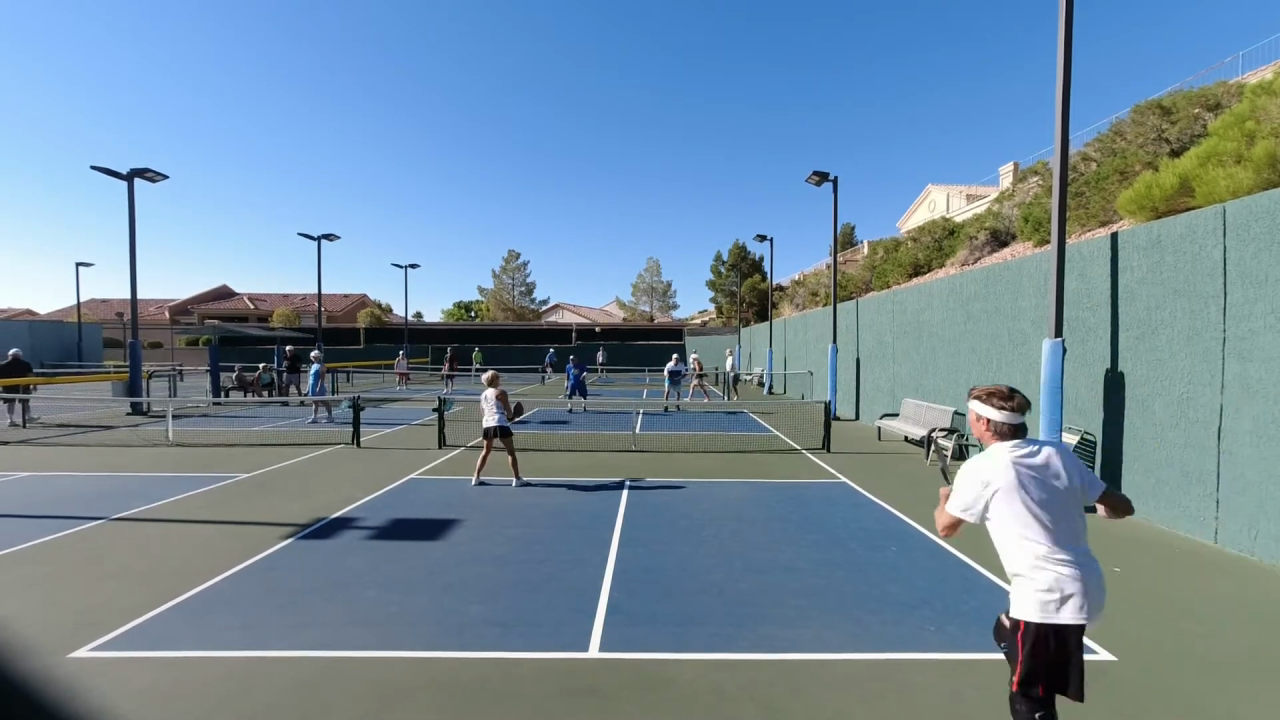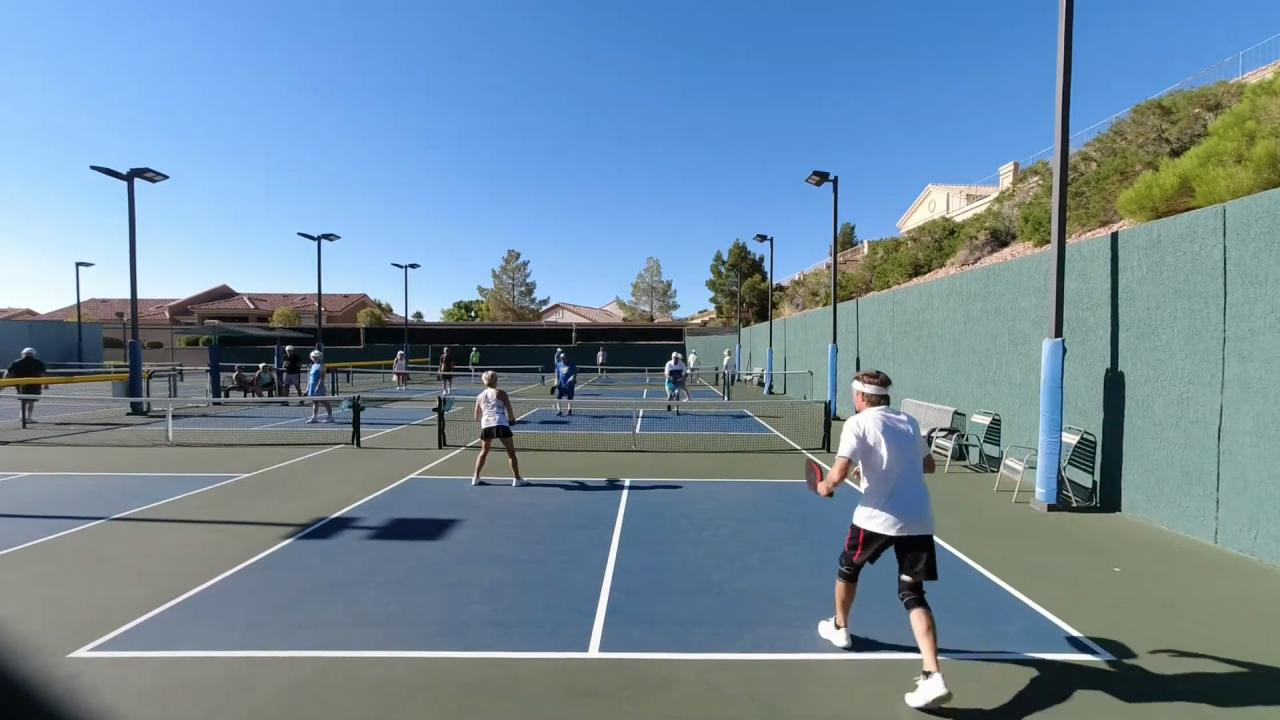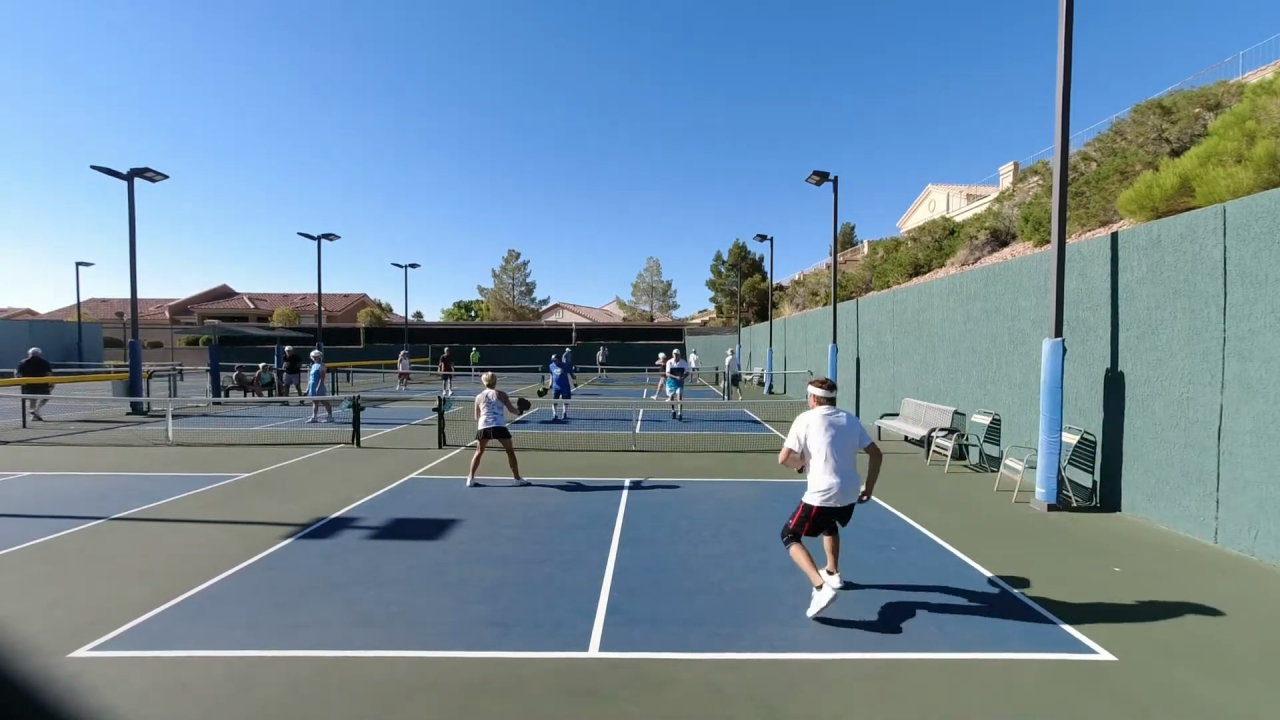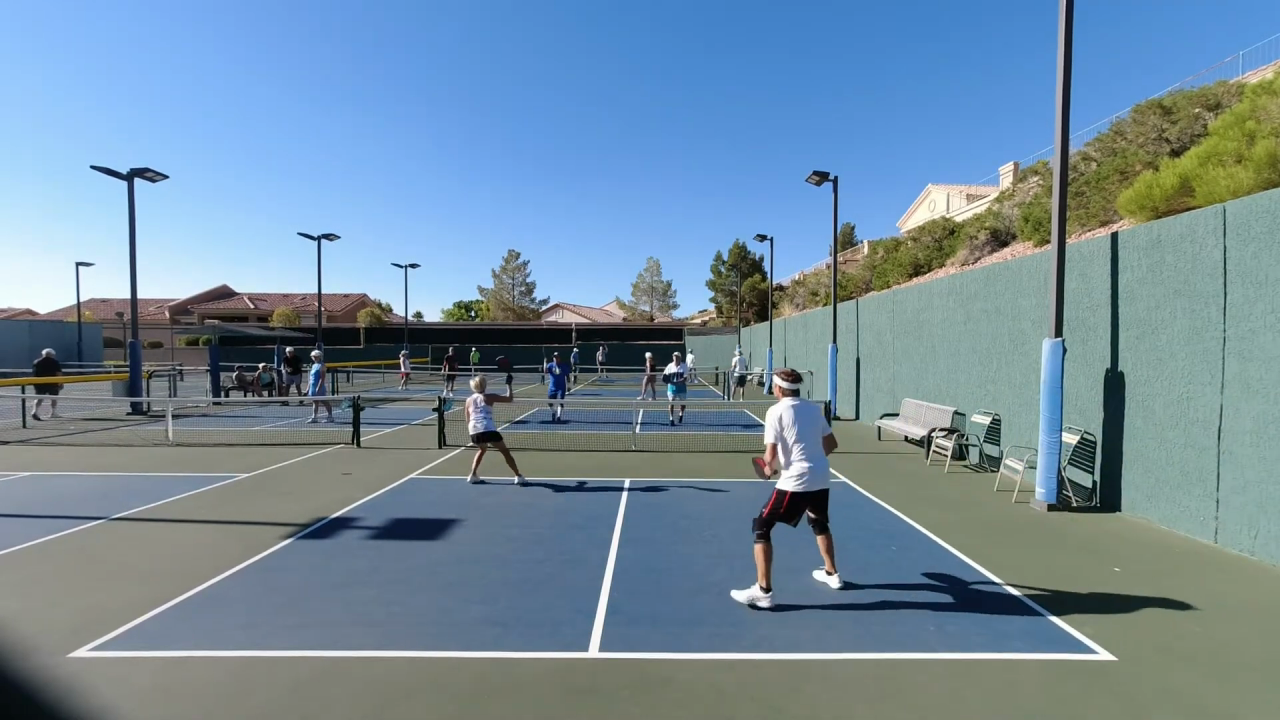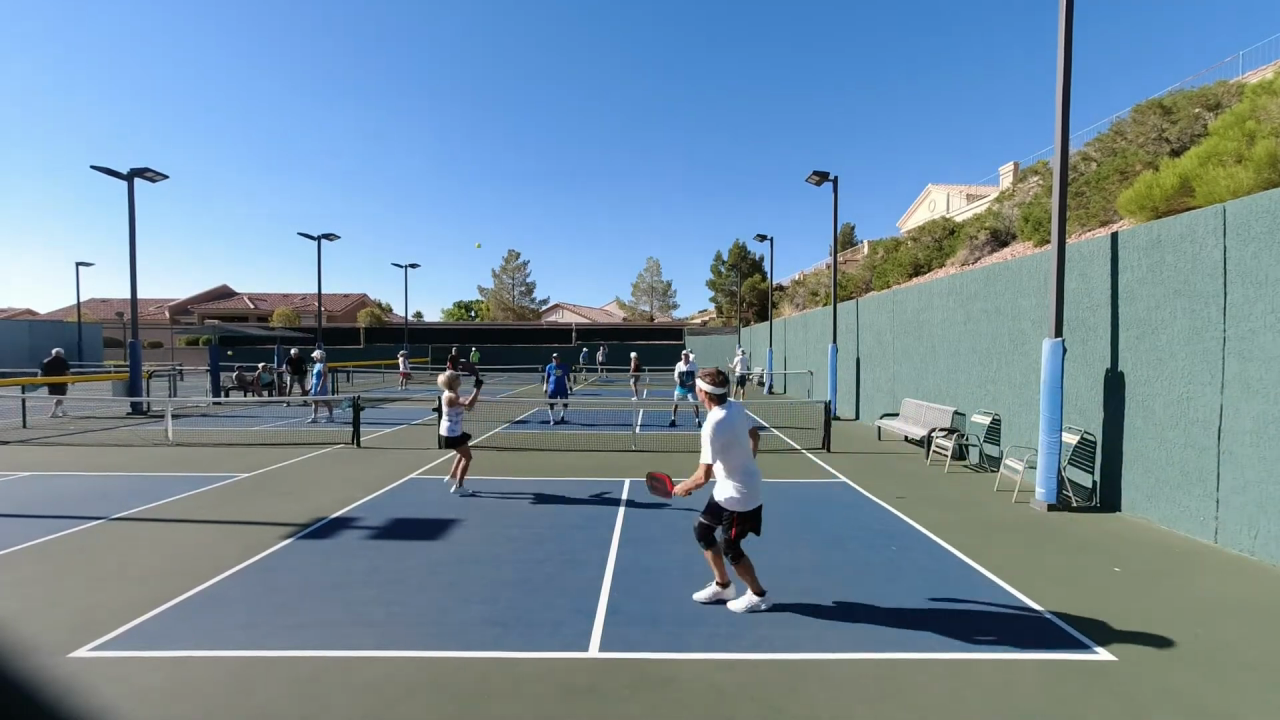
dt=0.5s
person 1, frame 1
left shoulder: (980, 468)
right shoulder: (1059, 455)
left elbow: (945, 527)
right elbow: (1121, 508)
left wrist: (944, 498)
left hip: (1045, 600)
right hip: (1085, 591)
right knee: (1007, 635)
person 1, frame 2
left shoulder: (858, 424)
right shoulder: (909, 423)
left elbow: (838, 474)
right elbow: (928, 464)
left wrist: (824, 486)
left hip: (878, 517)
right hip: (919, 520)
left knee: (848, 568)
right knee: (911, 594)
left ankle: (840, 629)
right ankle: (932, 676)
person 1, frame 3
left shoulder: (806, 419)
right shoulder: (851, 420)
left elbow: (783, 459)
right elbow: (876, 454)
left wrist: (799, 463)
right wrist: (870, 484)
left hip: (822, 493)
right hip: (850, 493)
left knee: (790, 536)
right knee: (828, 525)
left ankle: (820, 586)
right ankle: (832, 573)
person 1, frame 4
left shoulder: (777, 411)
right shoulder: (815, 408)
left elbow: (770, 457)
right elbow: (831, 444)
left wrist: (771, 468)
left hip: (795, 481)
right hip: (820, 479)
left knee: (761, 527)
right knee: (819, 523)
left ankle: (763, 591)
right ankle: (831, 573)
person 1, frame 5
left shoulder: (713, 426)
right shoulder: (736, 408)
left elbow: (703, 477)
right elbow: (755, 437)
left wrist: (684, 487)
left hip: (739, 495)
left knee: (729, 547)
right knee: (702, 530)
left ankle: (758, 596)
right ankle: (722, 585)
